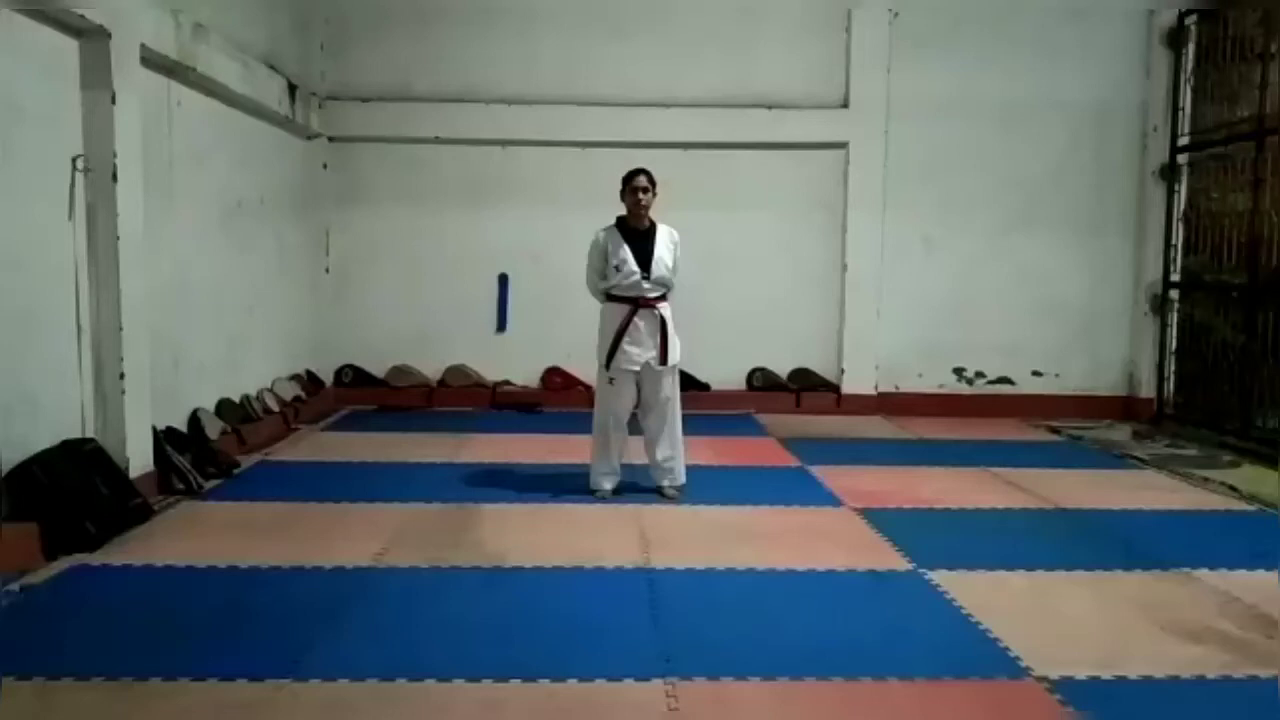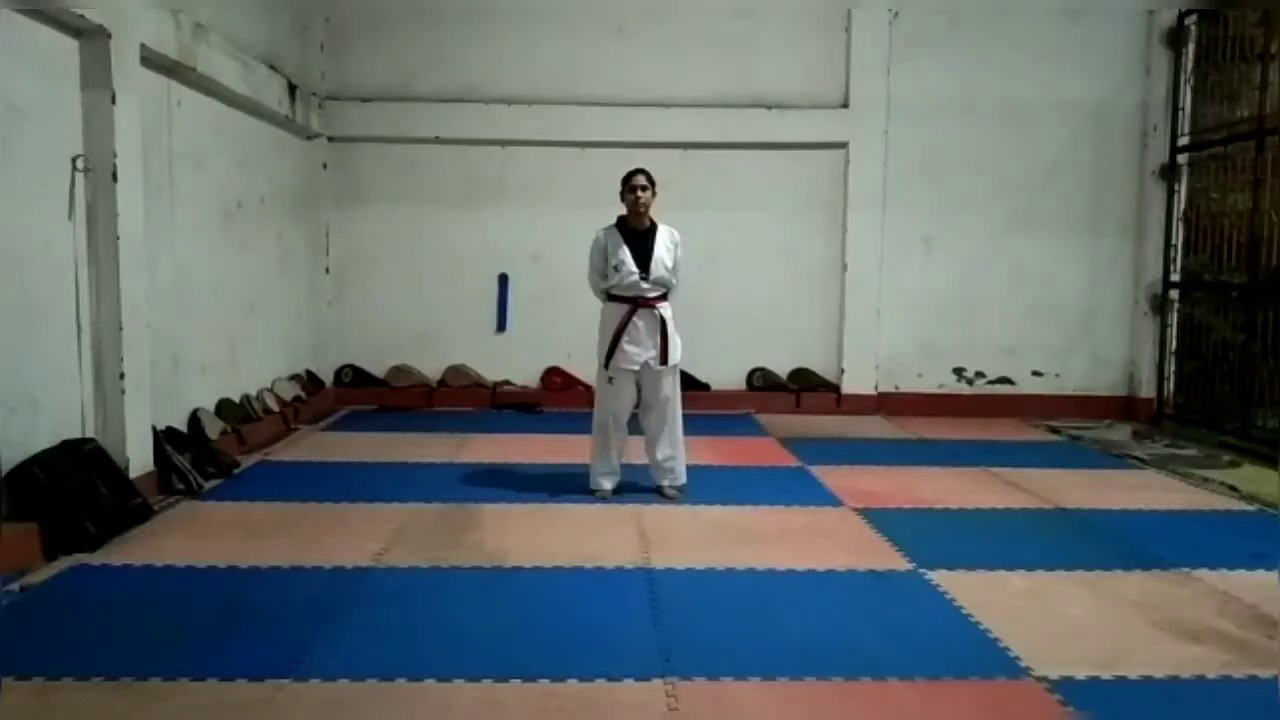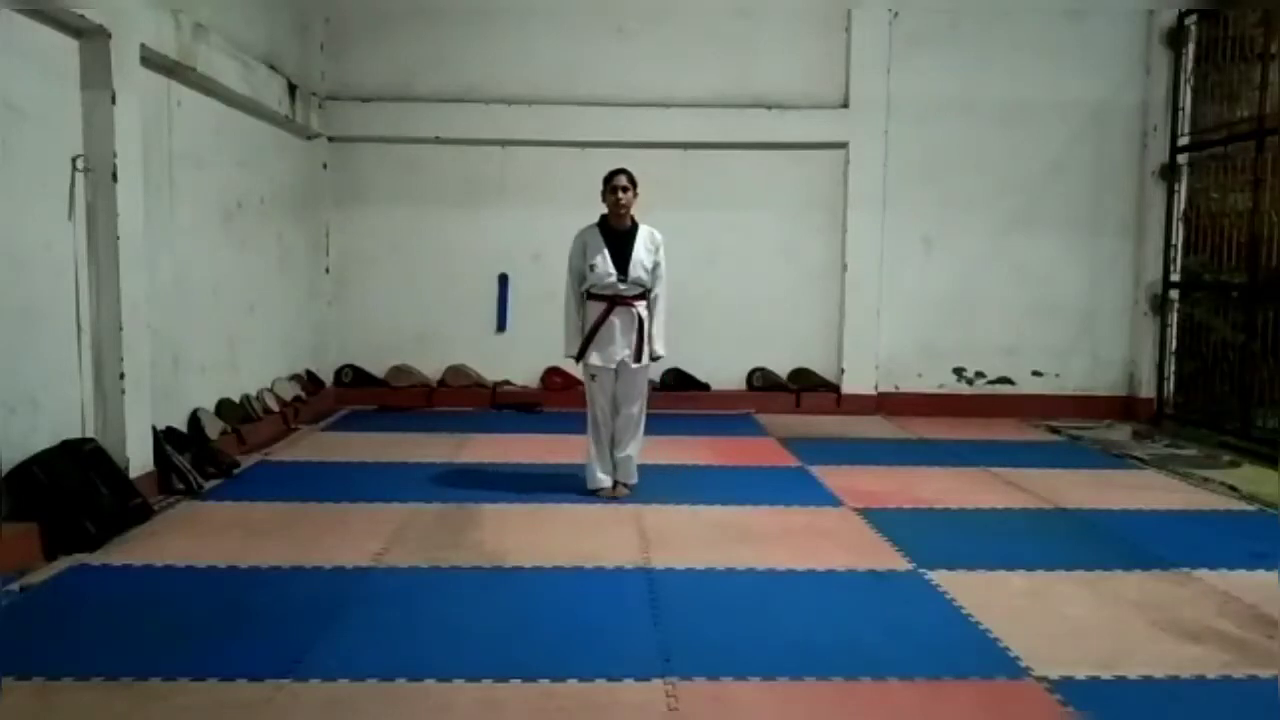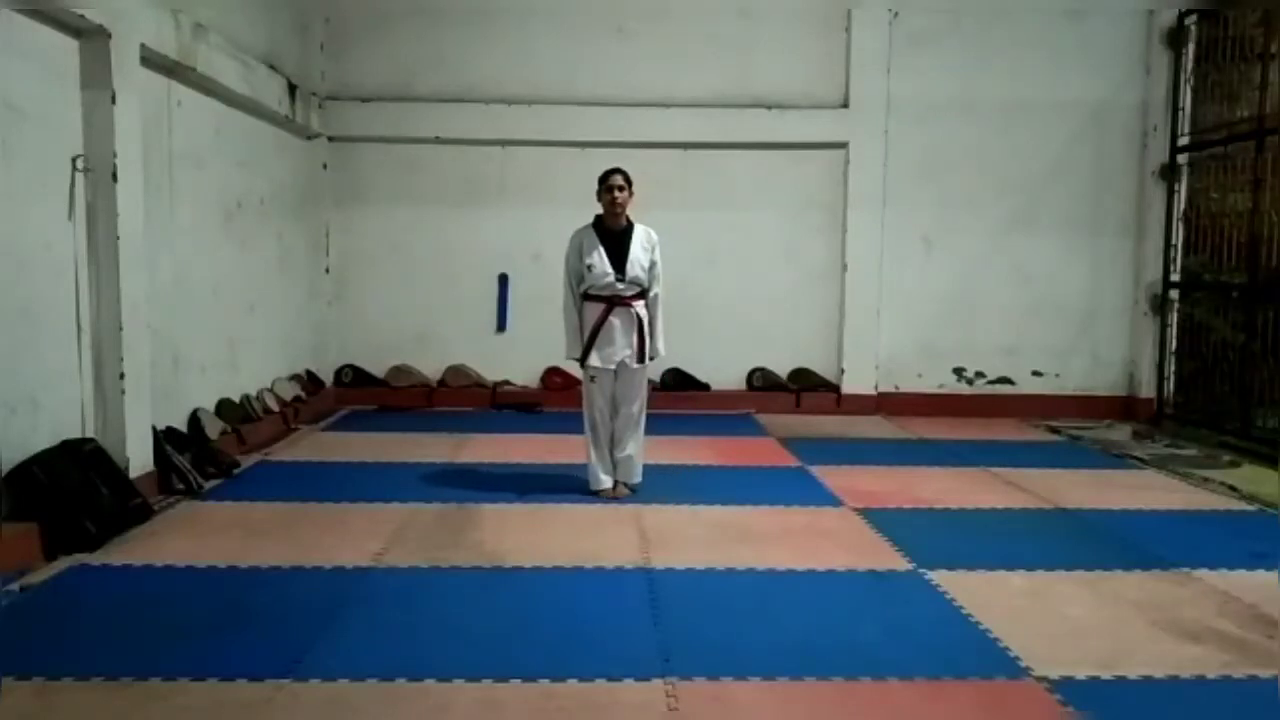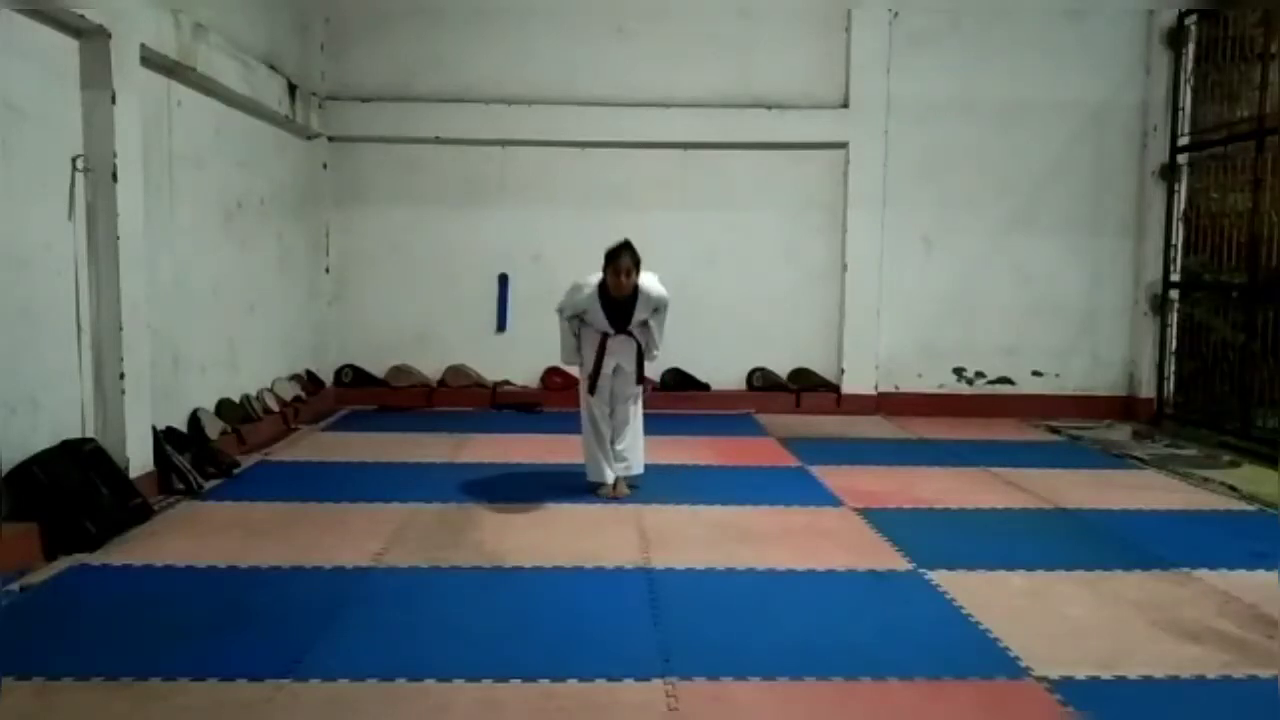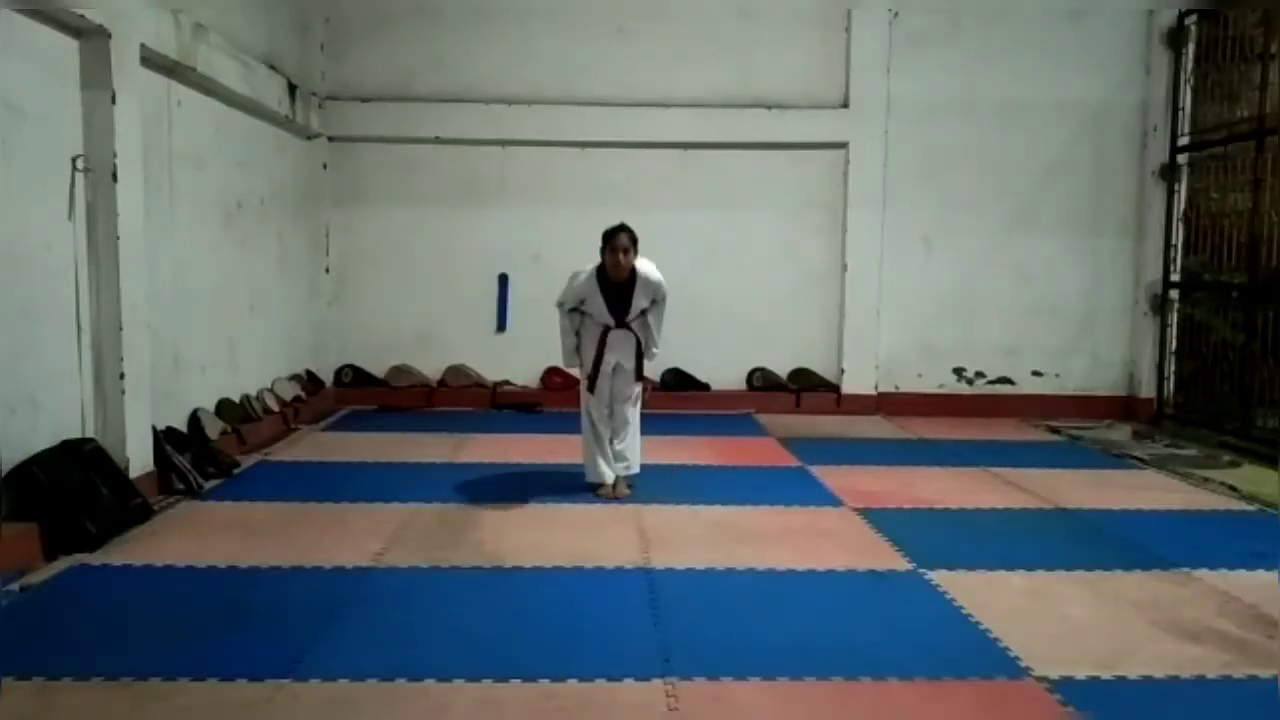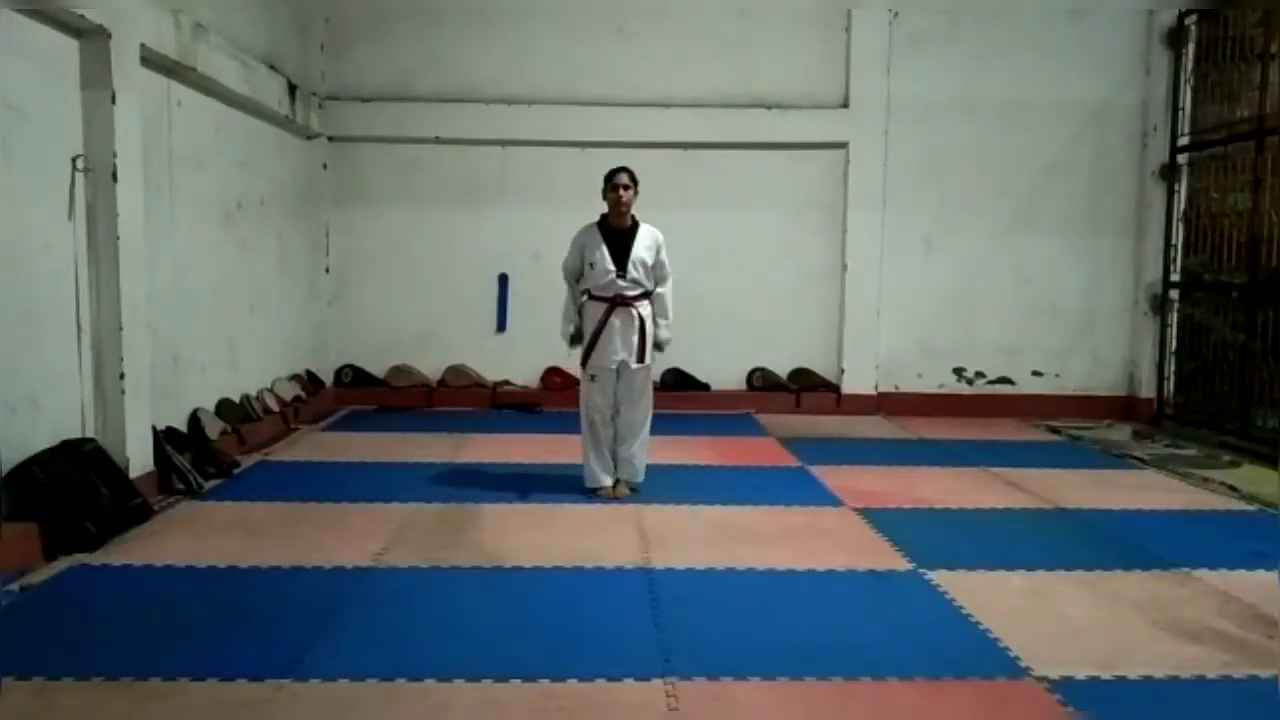
dt=0.7s
person 1, frame 1
left shoulder: (670, 238)
right shoulder: (605, 238)
right elbow: (595, 283)
left wrist: (650, 306)
right wrist: (625, 306)
left hip: (658, 327)
right hip: (619, 326)
left knee: (662, 407)
right knee: (612, 408)
left ankle: (668, 477)
right ankle: (605, 478)
person 1, frame 2
left shoulder: (670, 238)
right shoulder: (605, 238)
right elbow: (598, 285)
left wrist: (652, 310)
right wrist: (625, 309)
left hip: (658, 327)
right hip: (619, 327)
left knee: (663, 407)
right knee: (612, 409)
left ankle: (669, 476)
right ankle: (604, 477)
person 1, frame 3
left shoulder: (651, 239)
right shoulder: (586, 238)
left elbow: (657, 293)
right elbow: (574, 290)
left wrist: (655, 340)
right wrist: (574, 341)
left hip: (635, 328)
right hip: (599, 326)
left knee: (631, 408)
right knee: (600, 408)
left ankle: (623, 476)
right ankle: (601, 477)
person 1, frame 4
left shoulder: (647, 237)
right shoulder: (582, 238)
left elbow: (654, 291)
right elbow: (572, 292)
left wrist: (655, 341)
right wrist: (575, 343)
left hip: (634, 327)
right hip: (597, 328)
left knee: (630, 408)
right knee: (598, 408)
left ankle: (625, 476)
right ankle: (603, 478)
person 1, frame 5
left shoulder: (652, 291)
right shoulder: (584, 292)
left elbow: (660, 309)
right elbow: (565, 313)
left wrist: (651, 345)
right wrist: (572, 352)
left hip: (631, 345)
right hip: (596, 343)
left knee: (628, 406)
right knee: (597, 407)
left ankle: (622, 474)
right ankle: (604, 476)
person 1, frame 6
left shoulder: (650, 277)
right shoulder: (583, 280)
left elbow: (658, 303)
right elbow: (566, 309)
left wrist: (650, 343)
right wrist: (571, 351)
left hip: (630, 339)
right hip: (595, 339)
left knee: (626, 405)
right knee: (597, 407)
left ankle: (622, 473)
right ankle: (603, 475)
person 1, frame 7
left shoulder: (651, 237)
right shoulder: (586, 236)
left elbow: (662, 283)
right elbow: (571, 280)
left wrist: (662, 328)
right wrist: (571, 325)
left hip: (637, 324)
right hip: (599, 324)
left knee: (635, 406)
right knee: (597, 407)
left ankle: (625, 475)
right ankle: (601, 477)
